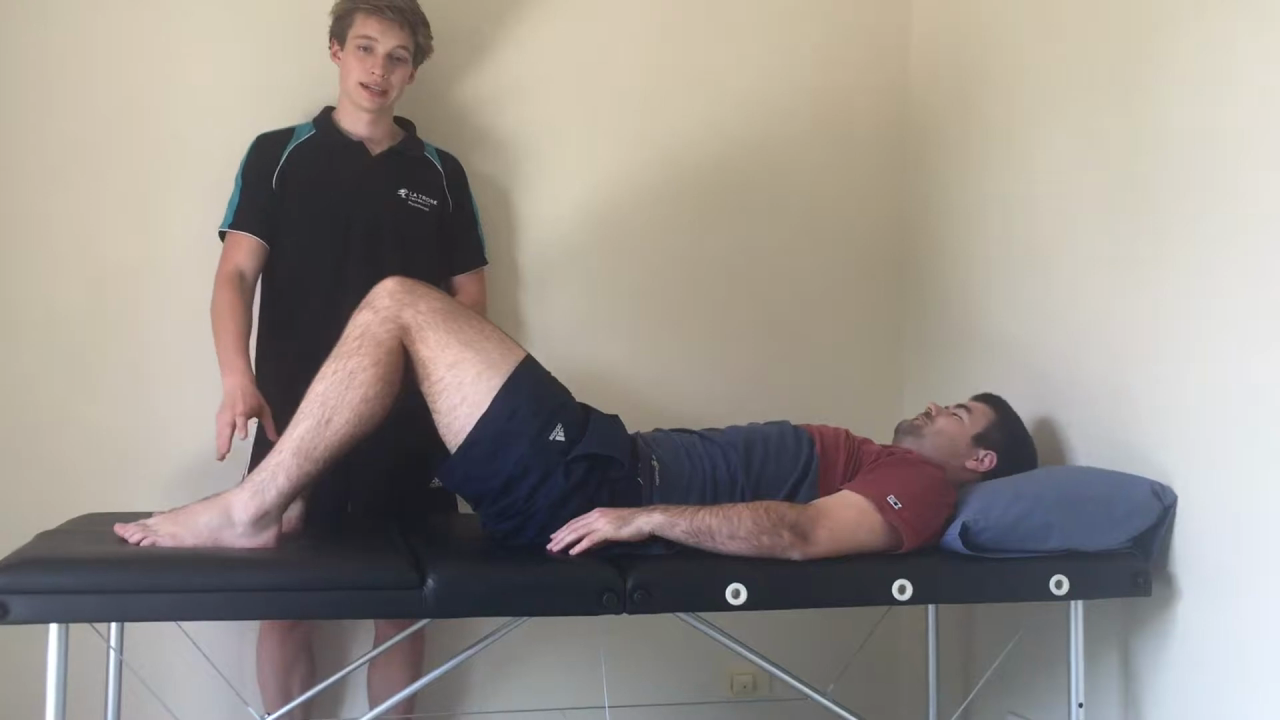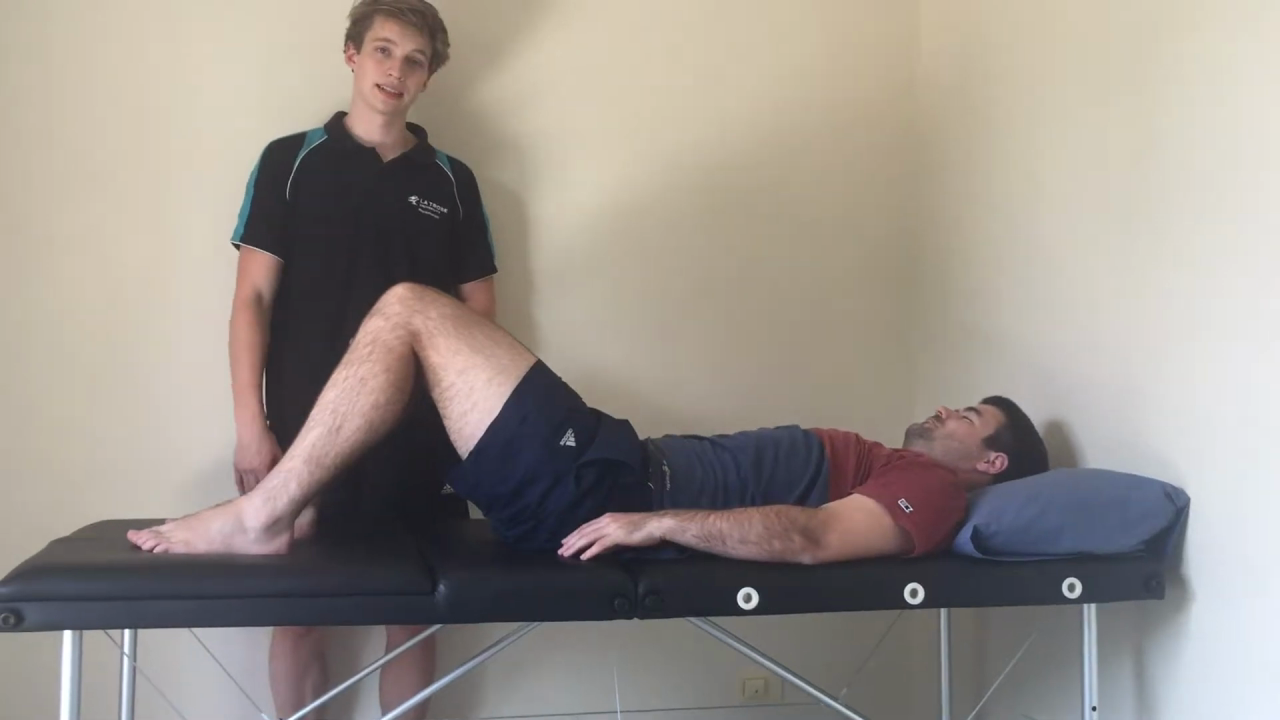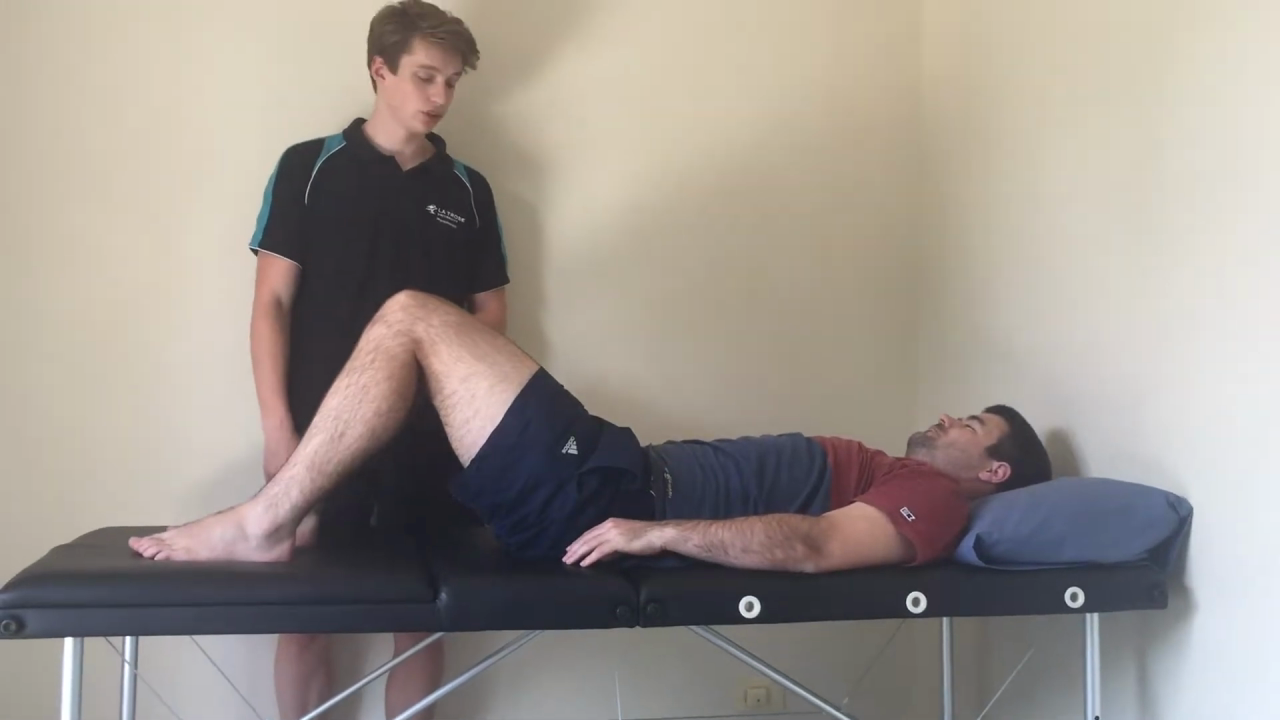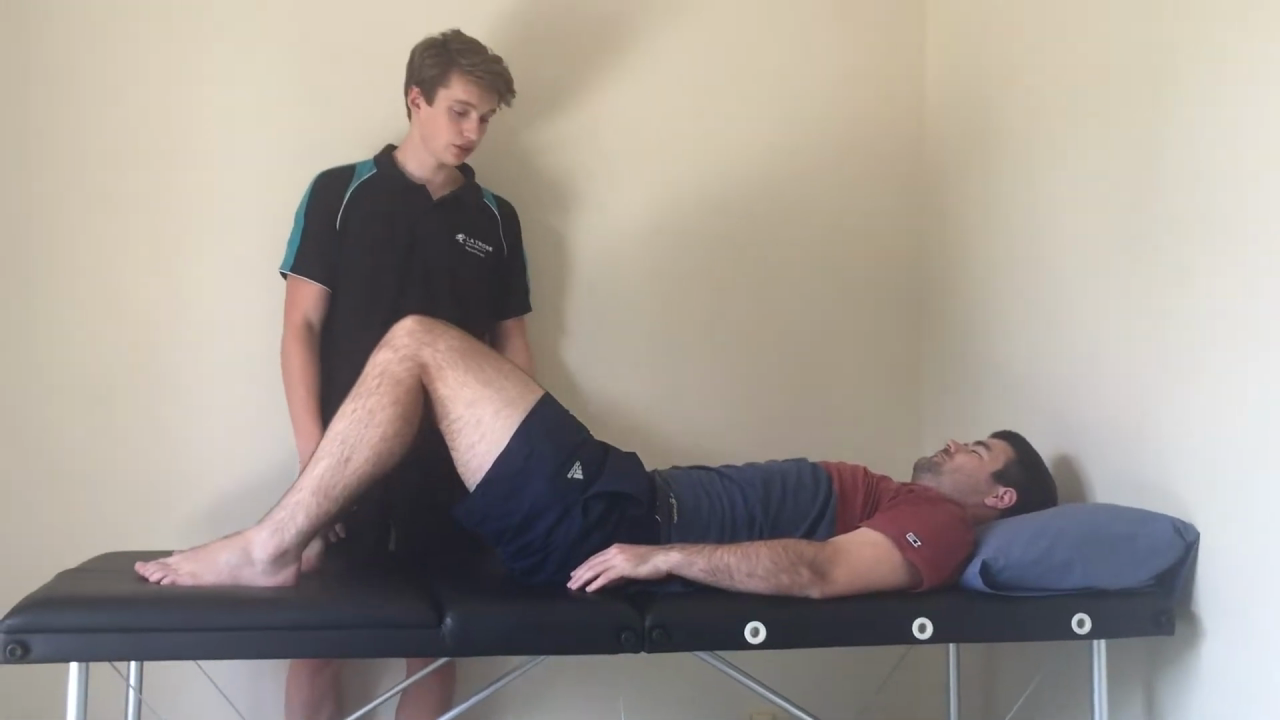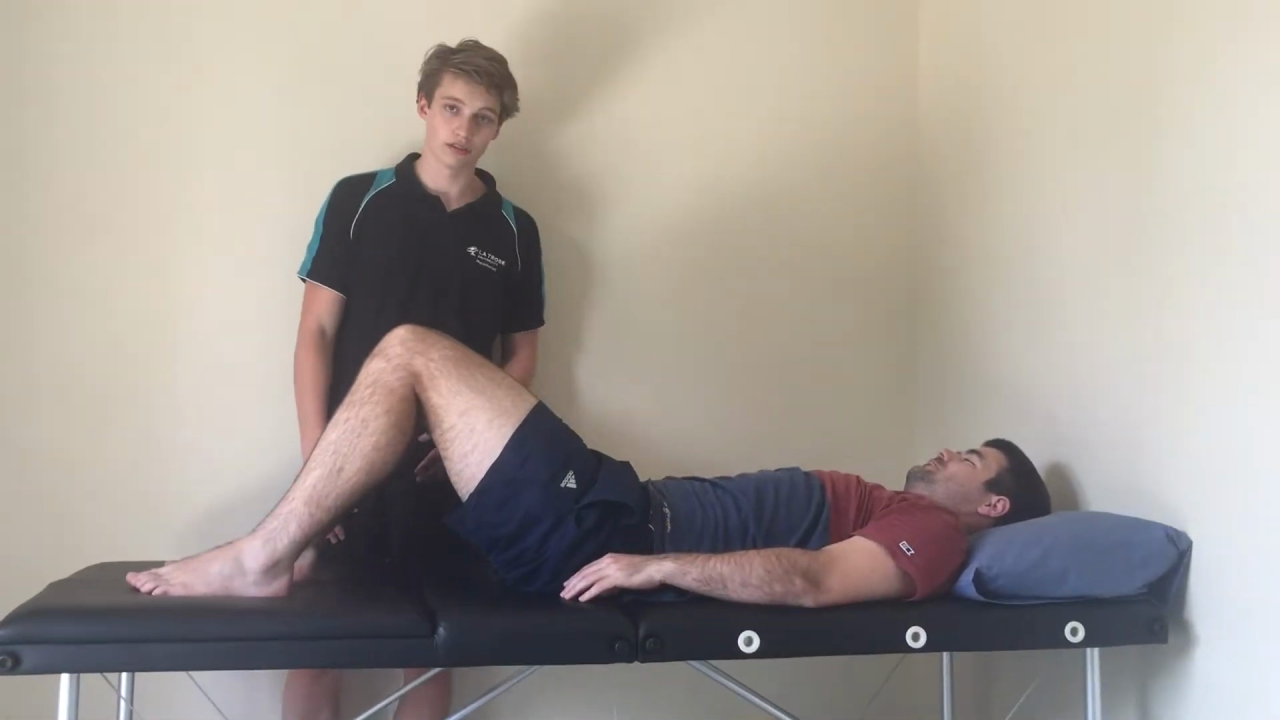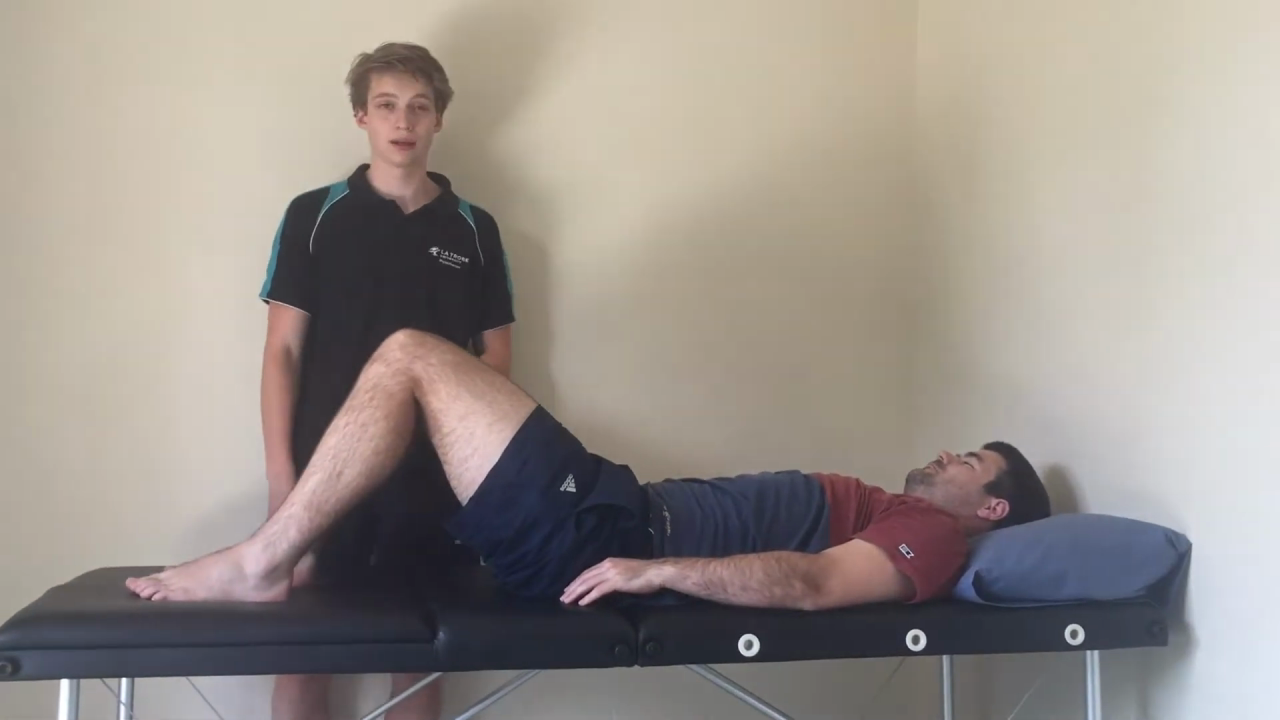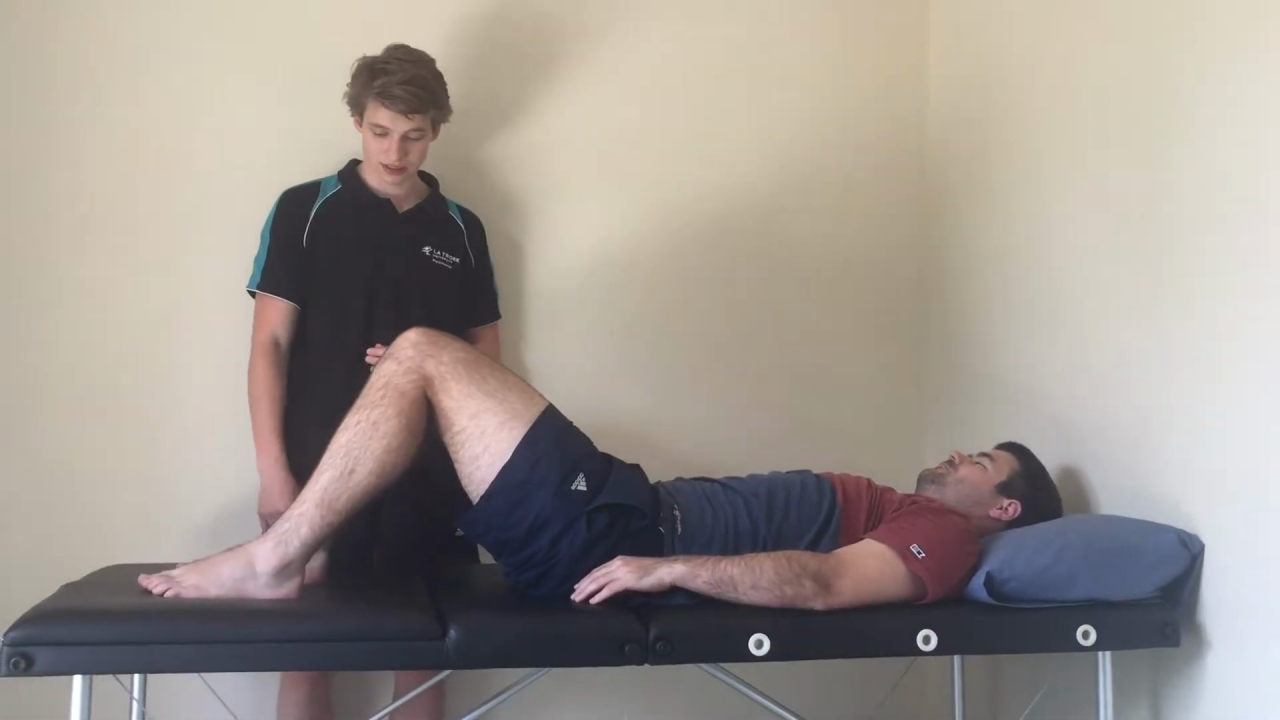
dt=0.7s
person 1, frame 1
left shoulder: (917, 488)
right shoulder: (877, 471)
left elbow: (797, 535)
left wrist: (644, 517)
left hip: (593, 486)
right hip: (609, 468)
left knee: (400, 301)
right knee: (404, 314)
left ankle: (250, 508)
right ankle: (280, 500)
person 1, frame 2
left shoulder: (928, 492)
right shoulder: (885, 470)
left elbow: (809, 539)
left wrist: (654, 522)
left hip: (604, 492)
right hip: (626, 473)
left knee: (411, 309)
right knee: (418, 316)
left ankle: (262, 516)
right ankle: (281, 508)
person 1, frame 3
left shoulder: (930, 501)
right shoulder: (889, 480)
left elbow: (810, 547)
left wrist: (656, 532)
left hip: (606, 499)
right hip: (627, 479)
left knee: (412, 316)
right knee: (419, 329)
left ankle: (265, 522)
right ankle: (291, 515)
person 1, frame 4
left shoulder: (936, 528)
right shoulder: (893, 505)
left elbow: (816, 573)
left wrist: (660, 556)
left hip: (614, 525)
right hip: (632, 504)
left knee: (418, 342)
right knee: (424, 349)
left ankle: (270, 548)
right ankle: (283, 541)
person 1, frame 5
left shoulder: (932, 535)
right shoulder: (887, 511)
left elbow: (810, 581)
left wrist: (657, 565)
left hip: (605, 534)
right hip: (630, 514)
left knee: (411, 350)
right knee: (418, 363)
left ankle: (262, 557)
right ankle: (281, 549)
person 1, frame 6
left shoulder: (931, 538)
right shoulder: (885, 513)
left elbow: (810, 585)
left wrist: (658, 568)
left hip: (605, 537)
right hip: (628, 518)
left knee: (411, 356)
right knee: (420, 365)
left ankle: (262, 563)
right ankle: (283, 556)
person 1, frame 7
left shoulder: (942, 537)
right shoulder: (896, 516)
left elbow: (818, 584)
left wrist: (665, 568)
left hip: (611, 536)
right hip: (636, 517)
left knee: (423, 353)
right knee: (422, 364)
left ankle: (275, 559)
right ankle: (298, 551)
person 2, frame 1
left shoulder: (439, 171)
right shoulder: (277, 155)
left elbow: (470, 296)
right elbow: (236, 274)
right wrist: (237, 376)
left hip: (409, 422)
right hip: (298, 417)
person 2, frame 2
left shoulder: (450, 179)
right shoulder: (289, 162)
left elbow: (479, 305)
right elbow: (253, 298)
right wrist: (250, 423)
left hip: (420, 429)
right hip: (309, 424)
person 2, frame 3
left shoulder: (466, 189)
right shoulder: (309, 168)
left elbow: (491, 314)
right elbow: (272, 304)
right wrist: (278, 429)
left hip: (432, 435)
person 2, frame 4
left shoulder: (495, 218)
right shoulder: (340, 194)
left elbow: (511, 342)
right elbow: (302, 330)
right wrist: (313, 453)
left hip: (452, 460)
person 2, frame 5
left shoulder: (514, 231)
right shoulder: (357, 200)
left elbow: (520, 356)
right elbow: (316, 333)
right wrist: (316, 456)
left hip: (450, 466)
person 2, frame 6
left shoulder: (473, 229)
right shoulder: (313, 216)
left elbow: (496, 355)
right elbow: (283, 353)
right wrist: (281, 473)
left hip: (433, 470)
person 2, frame 7
left shoulder: (461, 228)
right shoulder: (303, 209)
left elbow: (486, 350)
right elbow: (270, 346)
right wrist: (273, 468)
left hip: (429, 468)
right hip: (323, 463)
